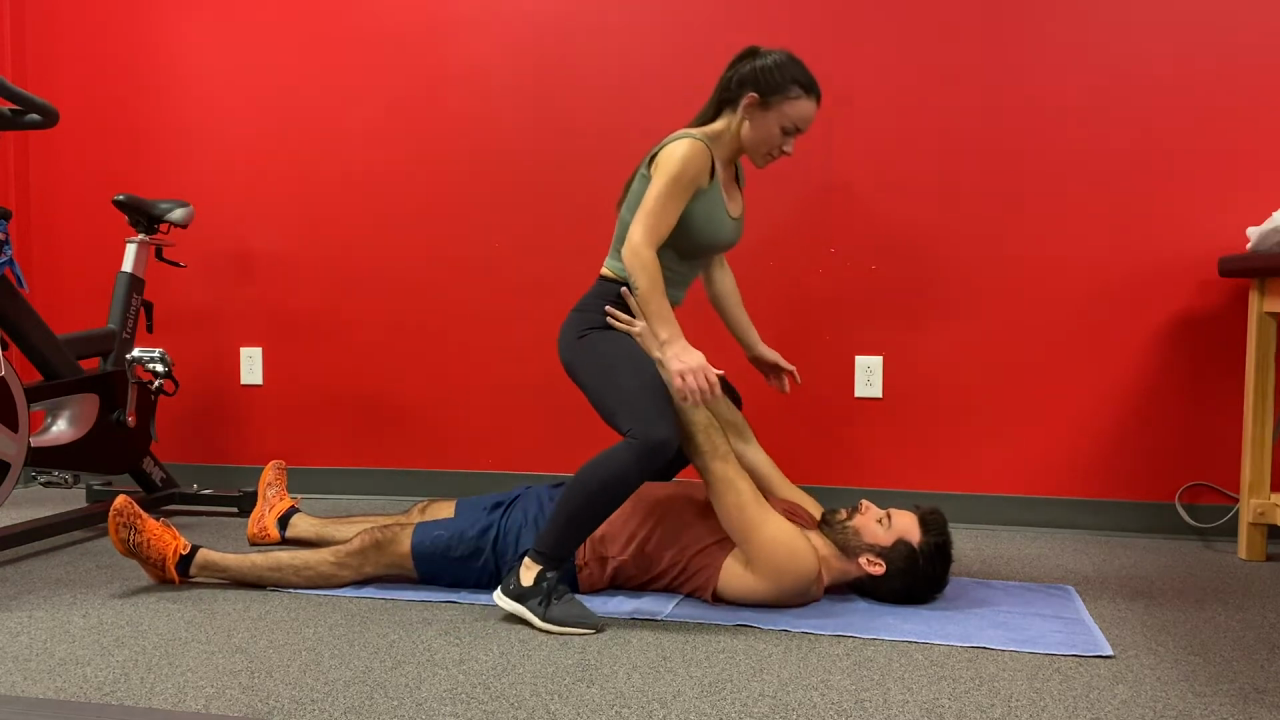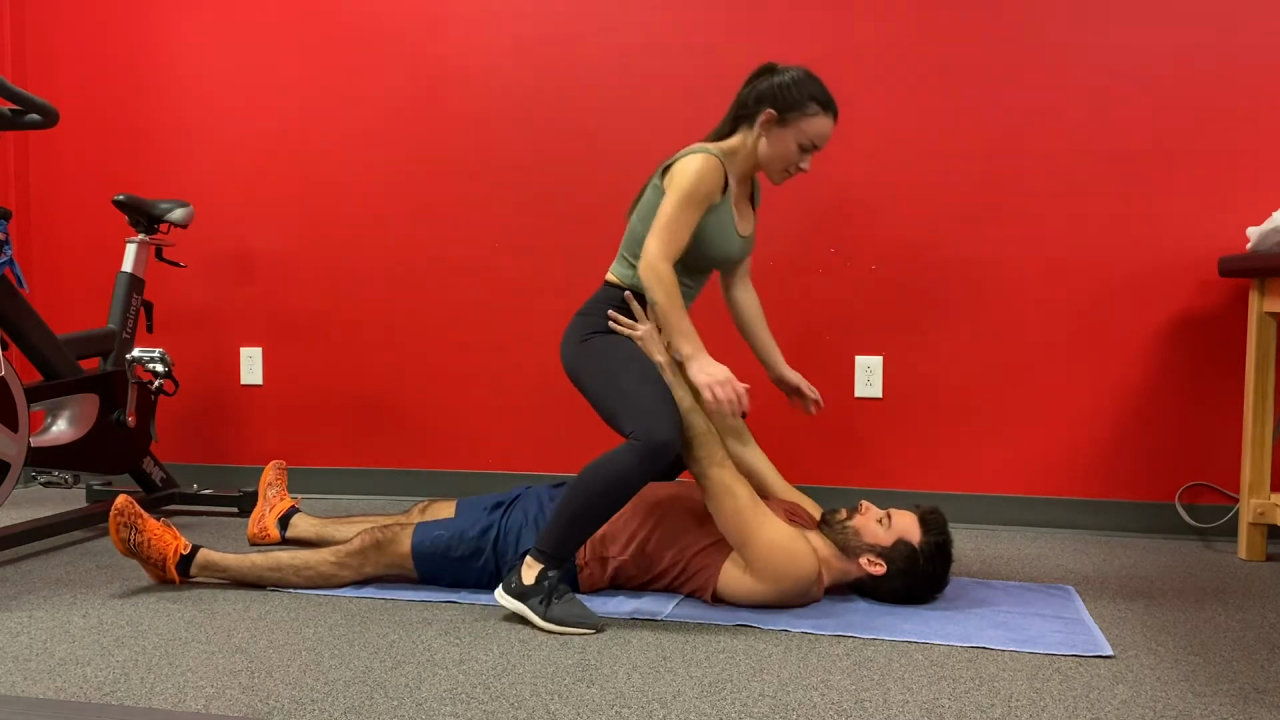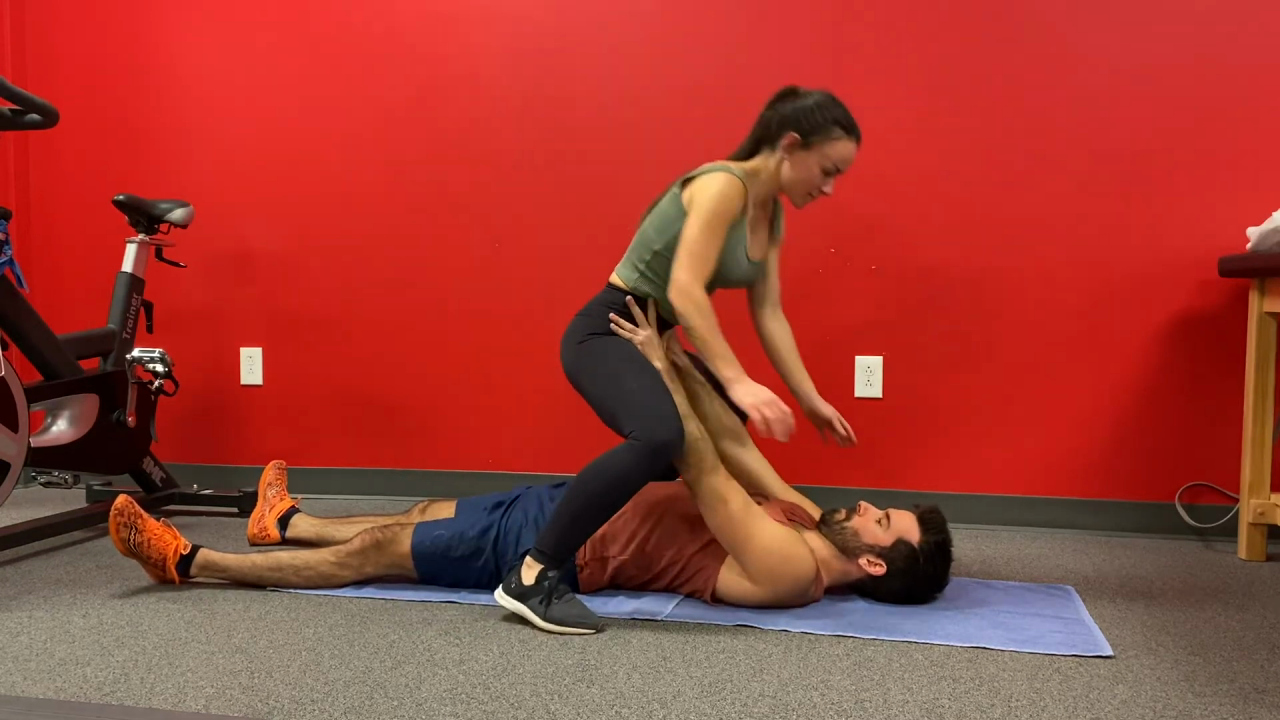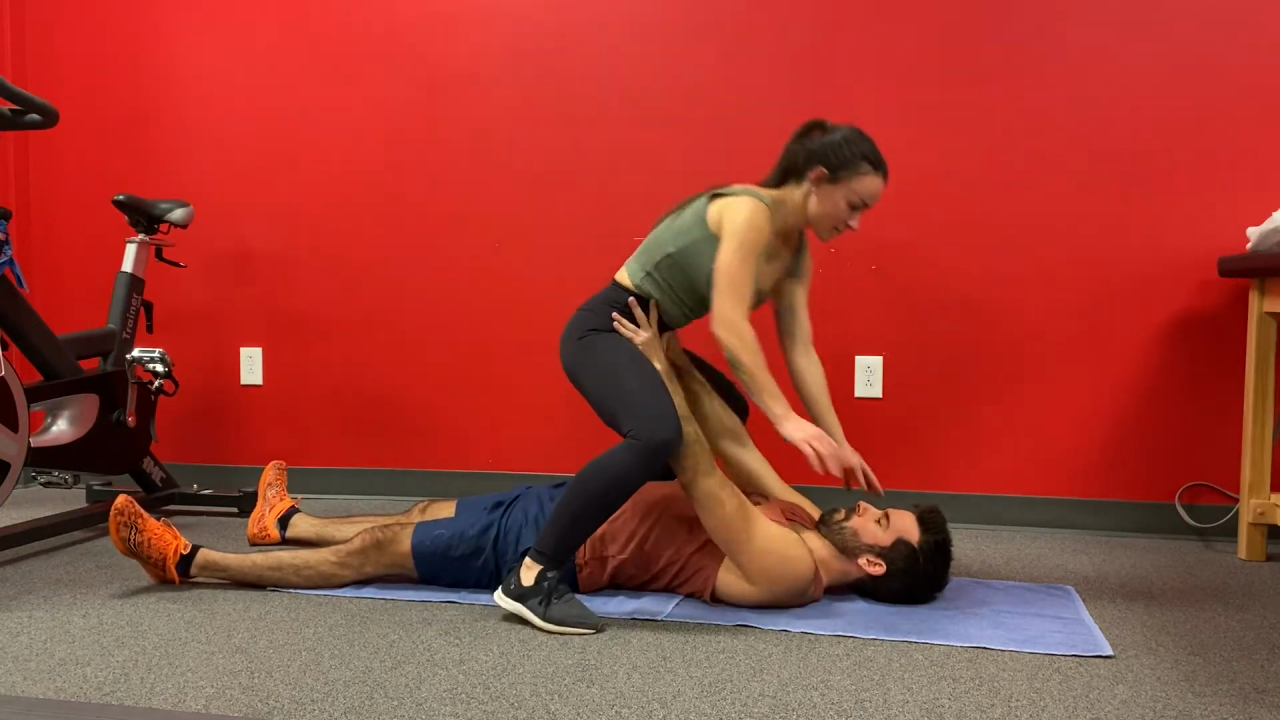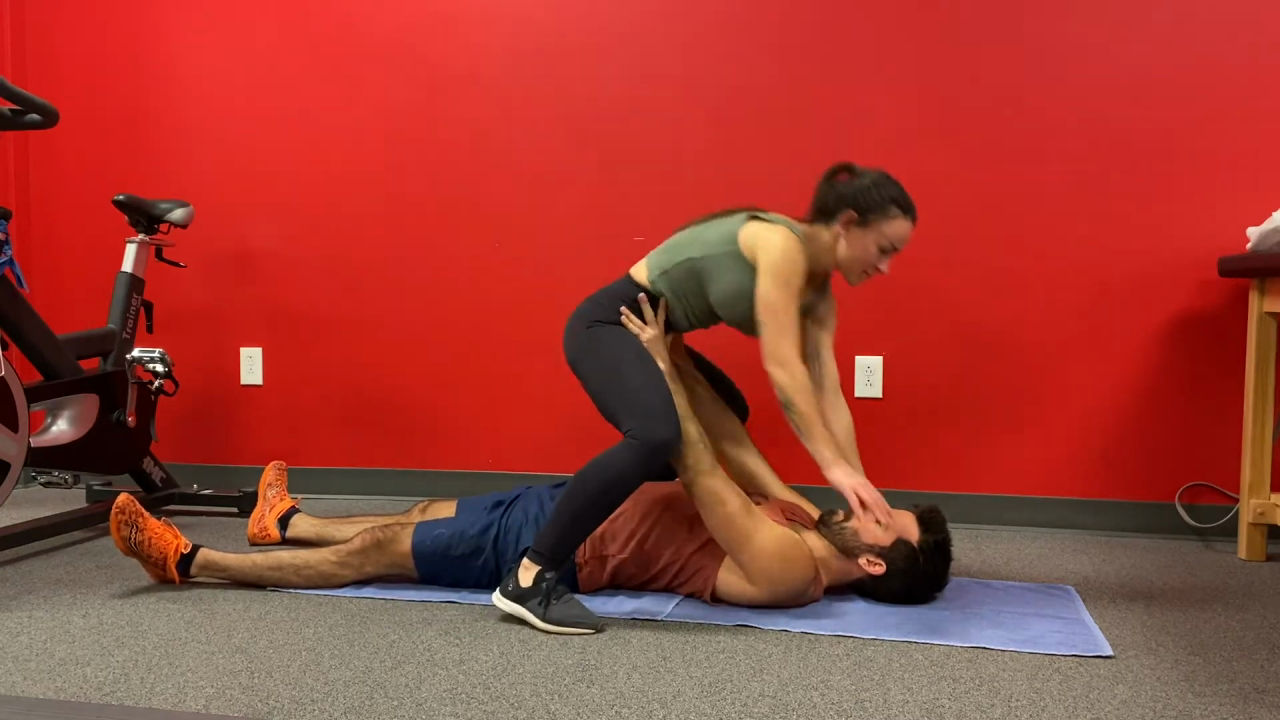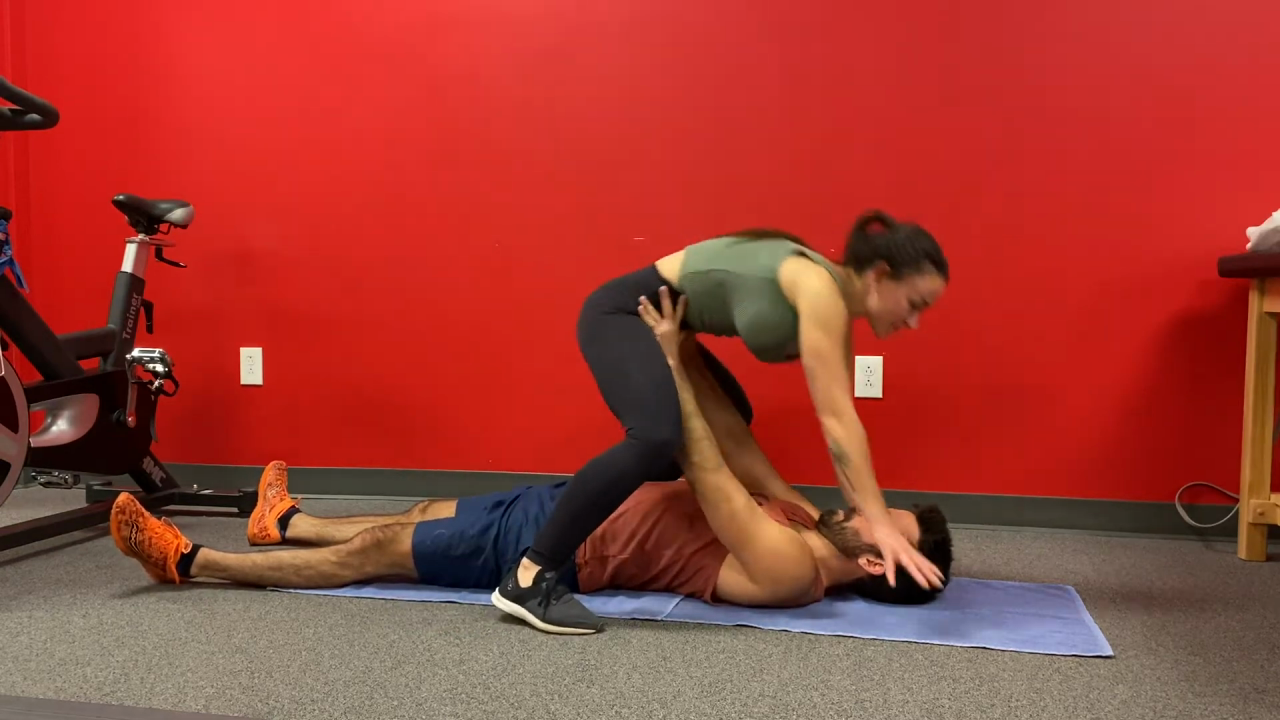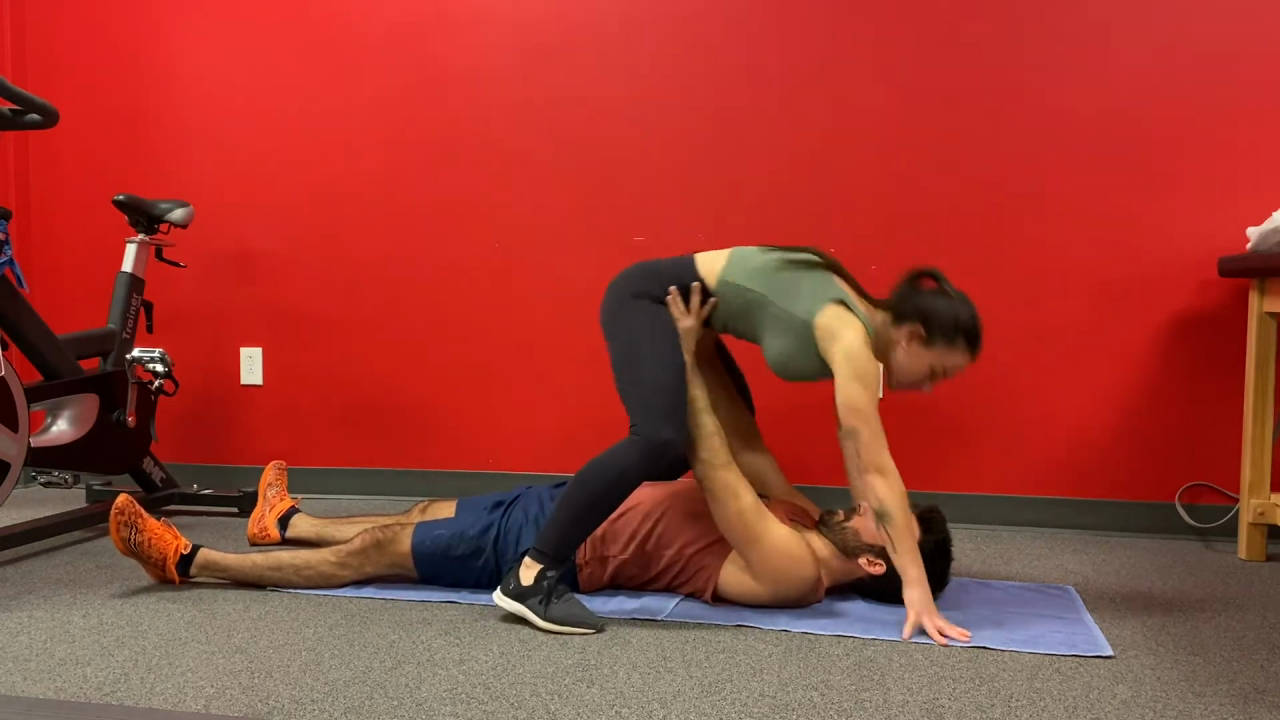
dt=0.1s
person 1, frame 1
left shoulder: (795, 570)
right shoulder: (807, 520)
left elbow: (719, 464)
right elbow: (737, 443)
left wrist: (664, 361)
right wrist: (672, 345)
left hip: (561, 549)
left knee: (380, 552)
right knee: (422, 517)
left ankle: (189, 562)
right ankle: (285, 522)
person 1, frame 2
left shoulder: (792, 570)
right shoulder: (804, 520)
left elbow: (714, 474)
right elbow: (735, 445)
left wrist: (660, 364)
right wrist: (671, 348)
left hip: (564, 547)
left knee: (379, 553)
right knee: (421, 516)
left ankle: (188, 561)
right ankle: (284, 522)
person 1, frame 3
left shoulder: (791, 571)
right shoulder: (804, 520)
left elbow: (708, 481)
right elbow: (733, 448)
left wrist: (658, 368)
right wrist: (673, 352)
right hip: (576, 504)
left knee: (380, 552)
right knee: (421, 518)
left ankle: (190, 562)
right ankle: (286, 523)
person 1, frame 4
left shoulder: (789, 570)
right shoulder: (803, 522)
left elbow: (703, 484)
right elbow: (733, 450)
left wrist: (656, 369)
right wrist: (672, 354)
left hip: (562, 549)
left knee: (378, 553)
right knee: (422, 516)
left ankle: (188, 562)
right ankle: (285, 522)
person 1, frame 5
left shoulder: (790, 570)
right shoulder: (803, 521)
left elbow: (705, 482)
right elbow: (732, 447)
left wrist: (657, 368)
right wrist: (674, 352)
left hip: (562, 548)
left knee: (380, 552)
right knee: (423, 518)
left ankle: (191, 563)
right ankle: (286, 524)
person 1, frame 6
left shoulder: (791, 573)
right shoulder: (804, 524)
left elbow: (707, 479)
right elbow: (733, 449)
left wrist: (668, 363)
right wrist: (682, 350)
left hip: (563, 547)
left knee: (378, 553)
right knee: (422, 515)
left ankle: (188, 560)
right ankle: (284, 522)
person 1, frame 7
left shoulder: (795, 573)
right shoulder: (807, 523)
left elbow: (716, 477)
right elbow: (740, 448)
left wrist: (682, 359)
right wrist: (694, 347)
left knee: (380, 554)
right knee: (424, 516)
left ankle: (188, 561)
right ankle: (284, 523)
person 2, frame 1
left shoulder: (730, 168)
right shoulder: (690, 152)
left elbow: (714, 266)
right elbow: (638, 248)
left wrist: (753, 347)
right wrist: (674, 345)
left hip: (640, 326)
right hip: (604, 322)
right knee: (656, 437)
right ankle: (531, 578)
person 2, frame 2
left shoulder: (748, 188)
right shoulder: (703, 167)
left elbow: (739, 286)
right elbow: (653, 267)
left wrist: (780, 370)
right wrist: (696, 360)
right hip: (602, 329)
left knee: (725, 413)
right knee: (657, 437)
right ankle: (530, 576)
person 2, frame 3
left shoulder: (772, 214)
right shoulder: (724, 186)
left elbow: (770, 312)
right elbow: (685, 289)
left wrist: (809, 399)
right wrist: (736, 381)
right hip: (603, 332)
right knee: (659, 438)
right ankle: (532, 577)
person 2, frame 4
left shoulder: (794, 247)
right shoulder: (753, 212)
left elbow: (801, 350)
right elbow: (729, 326)
left wrist: (838, 442)
right wrist: (783, 418)
right hip: (602, 329)
left knee: (726, 413)
right knee: (657, 438)
right ankle: (530, 577)
person 2, frame 5
left shoulder: (816, 284)
right shoulder: (784, 246)
left elbow: (826, 389)
right elbow: (781, 367)
left wrist: (855, 480)
right wrist: (833, 465)
right hip: (606, 326)
left knee: (727, 417)
right knee: (656, 437)
right ankle: (528, 579)
person 2, frame 6
left shoulder: (834, 306)
right shoulder: (820, 289)
left elbow: (841, 423)
right elbow: (836, 418)
left wrist: (865, 515)
right wrist: (879, 525)
right hip: (624, 312)
right knee: (657, 439)
right ankle: (530, 577)
person 2, frame 7
left shoulder: (859, 336)
right shoulder: (852, 337)
left elbow: (863, 459)
right elbow: (875, 469)
right wrist: (915, 586)
right hip: (649, 300)
left knee: (737, 430)
right knee: (662, 439)
right ankle: (531, 576)
